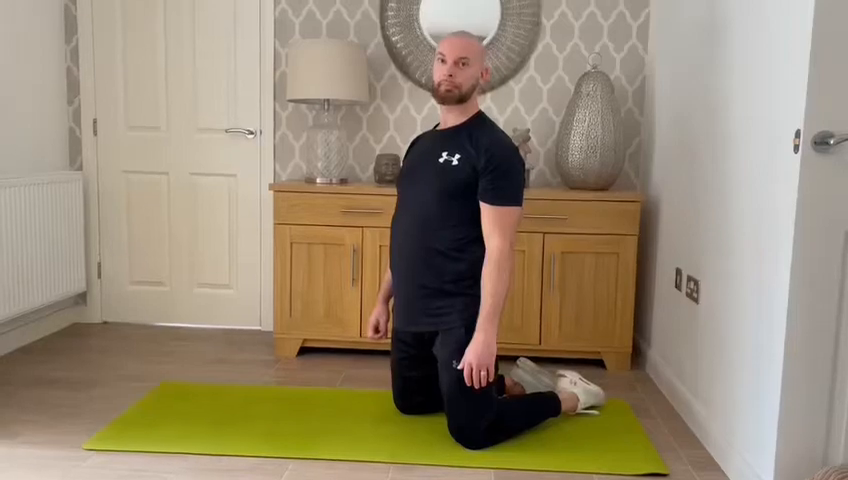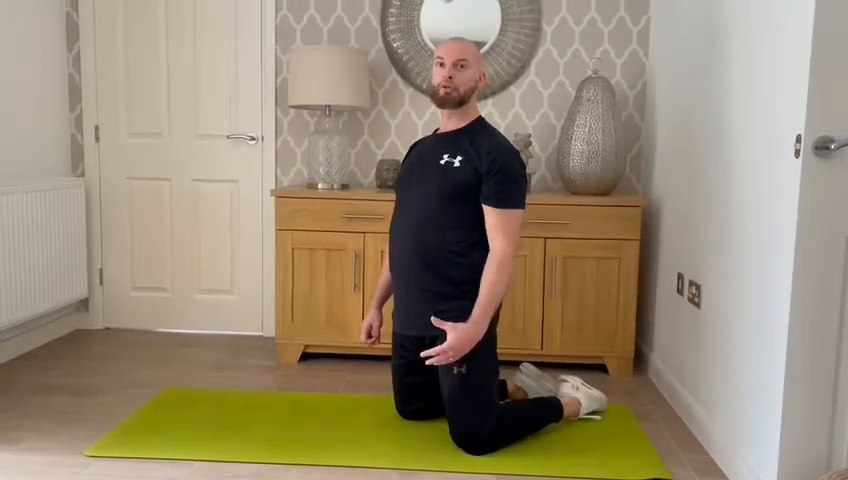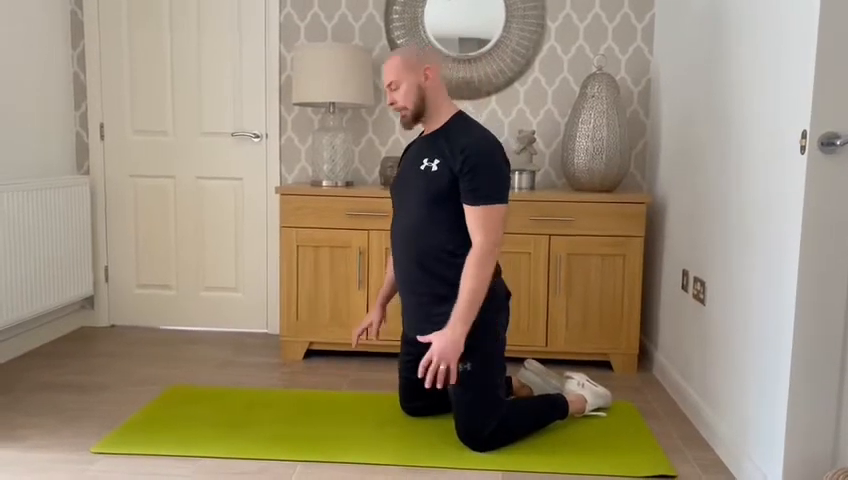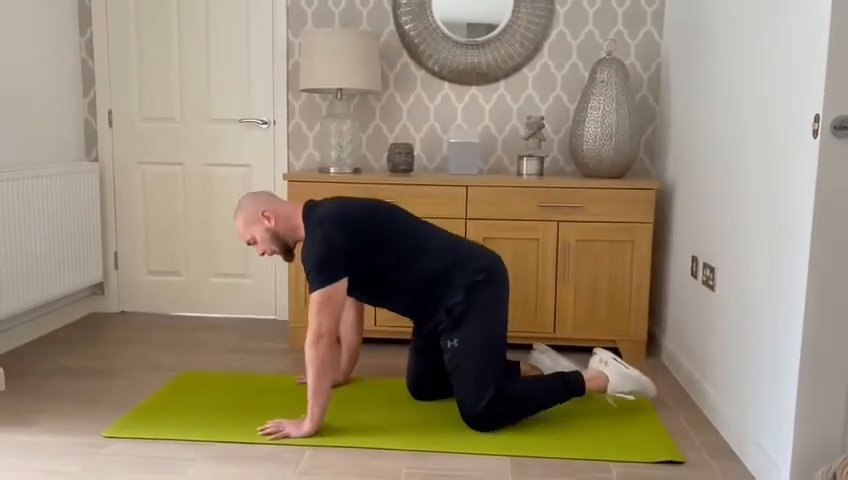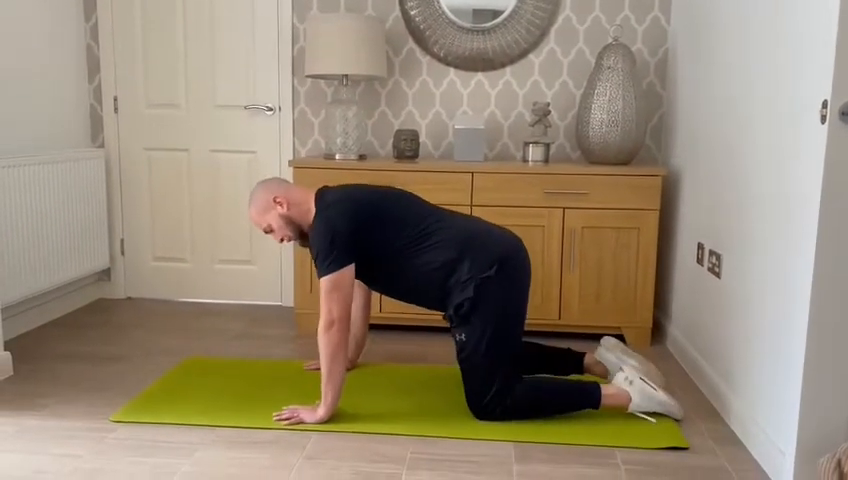
dt=1s
person 1, frame 1
left shoulder: (493, 149)
right shoulder: (421, 145)
left elbow: (499, 248)
left wrist: (485, 334)
right wrist: (383, 300)
left hip: (459, 315)
right hip: (410, 312)
left knee: (471, 431)
right knee: (410, 401)
left ankle: (566, 398)
right ankle: (508, 385)
person 1, frame 2
left shoulder: (494, 153)
right shoulder: (420, 150)
left elbow: (503, 250)
left wrist: (475, 327)
right wrist: (376, 304)
left hip: (458, 318)
right hip: (410, 316)
left knee: (474, 436)
right knee: (412, 407)
left ankle: (569, 402)
right ankle: (510, 388)
person 1, frame 3
left shoulder: (476, 147)
right shoulder: (415, 150)
left elbow: (484, 247)
left wrist: (457, 330)
right wrist: (380, 304)
left hip: (462, 319)
right hip: (421, 317)
left knee: (479, 434)
right knee: (415, 404)
left ankle: (575, 399)
right ankle: (518, 384)
person 1, frame 4
left shoulder: (322, 235)
right shoulder: (328, 221)
left elbow: (320, 336)
right elbow: (350, 307)
left wrist: (310, 421)
right wrist: (343, 371)
left hip: (472, 290)
right hip: (447, 294)
left knee: (481, 411)
right knee: (423, 386)
left ankle: (599, 377)
right ankle: (535, 368)
person 1, frame 5
left shoulder: (328, 223)
right shoulder: (344, 210)
left elbow: (333, 322)
right elbow: (361, 291)
left wrist: (325, 408)
right wrist: (348, 358)
left hip: (487, 275)
right hip: (495, 260)
left knee: (490, 401)
right knee: (488, 357)
left ankle: (621, 393)
right ankle: (597, 360)
